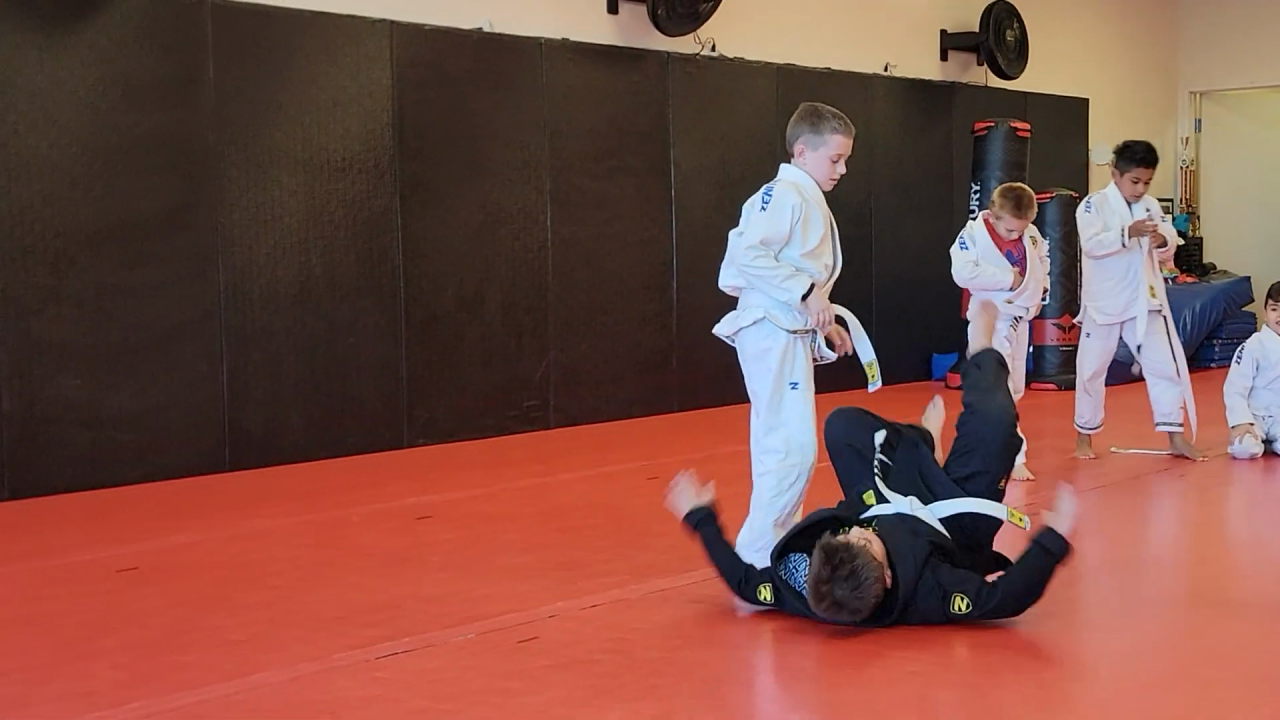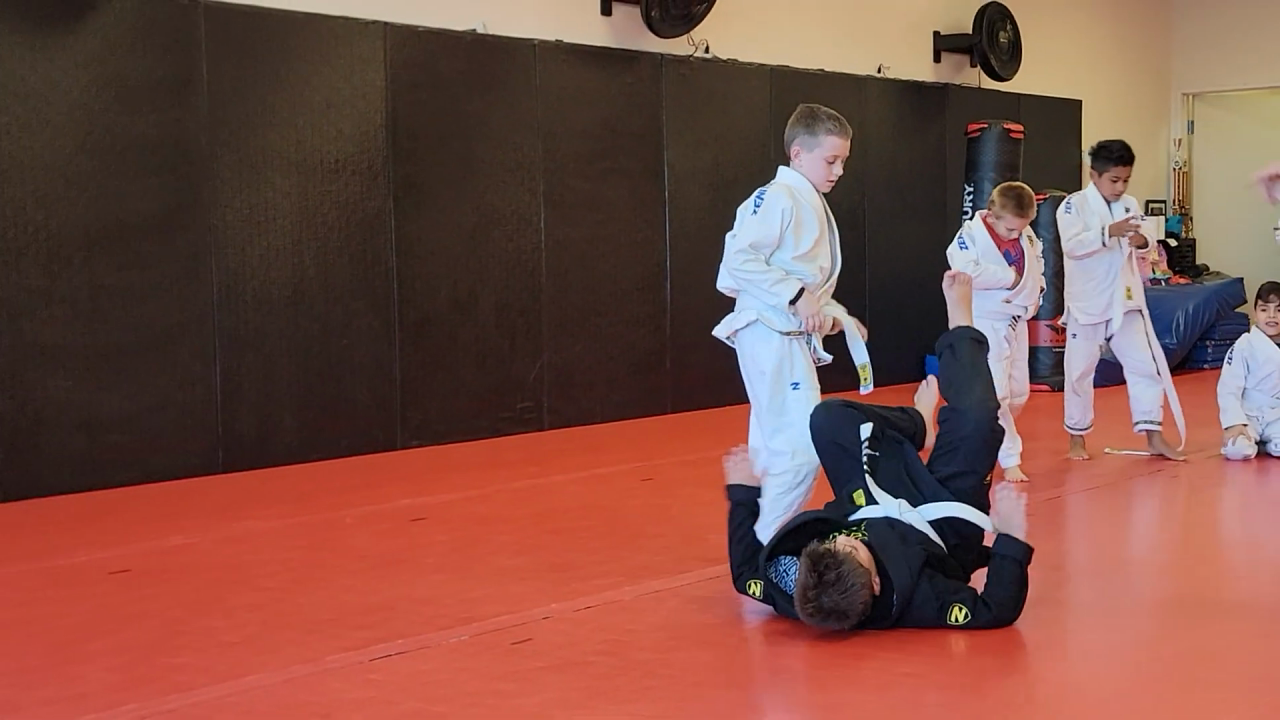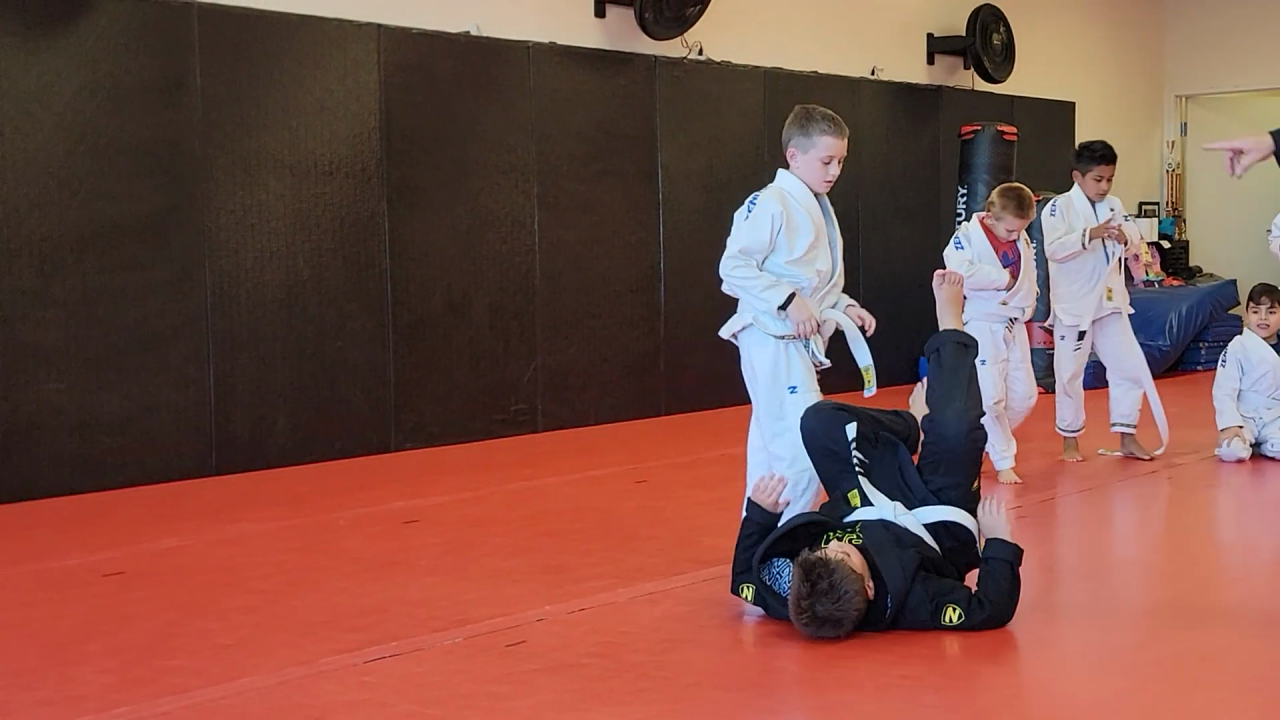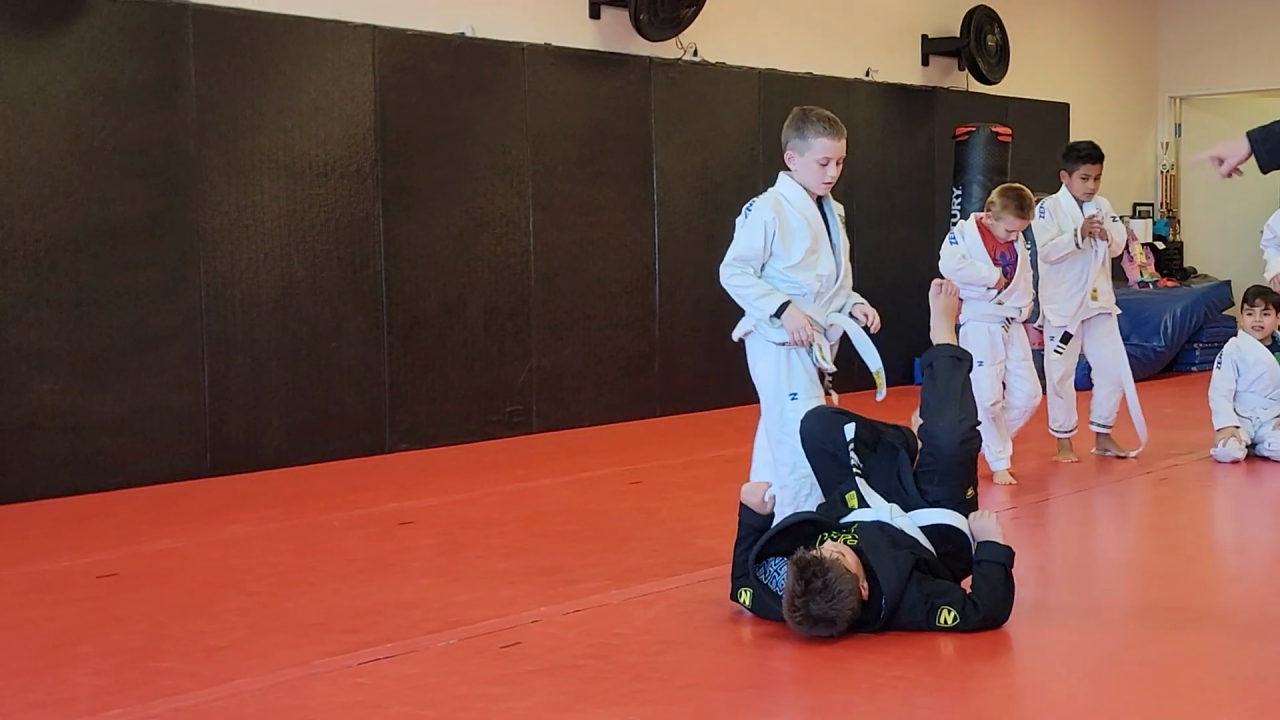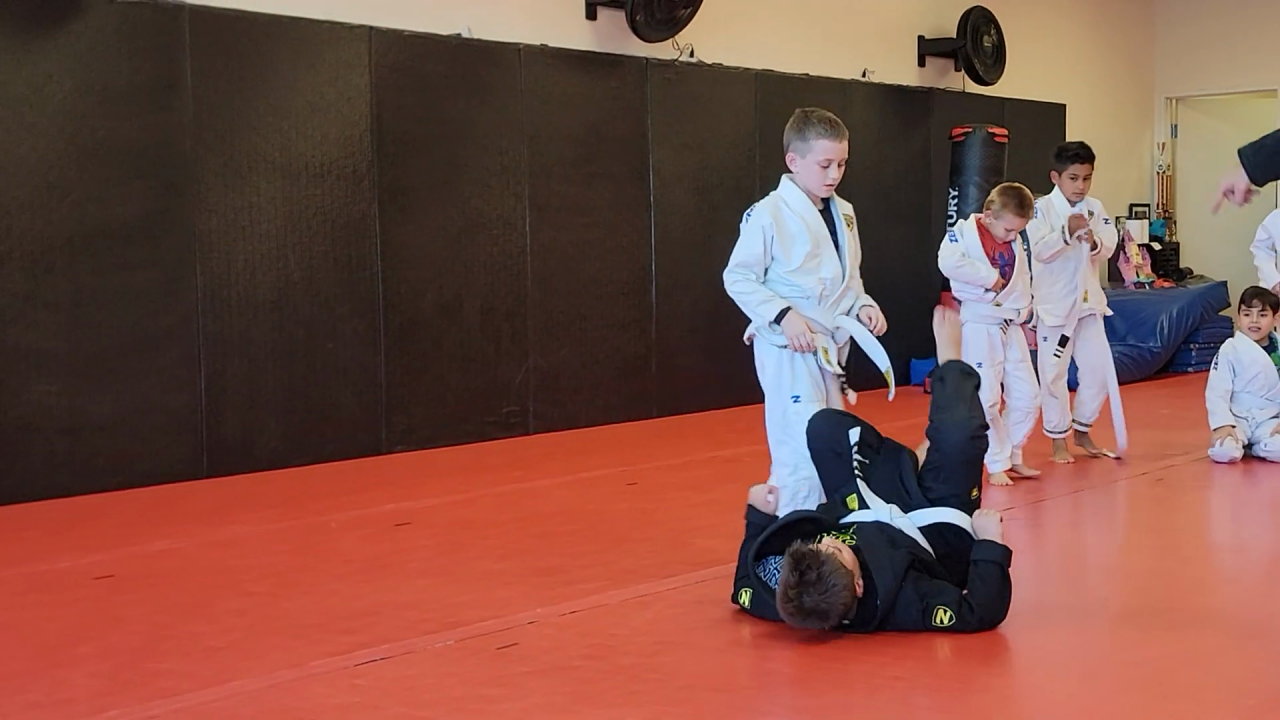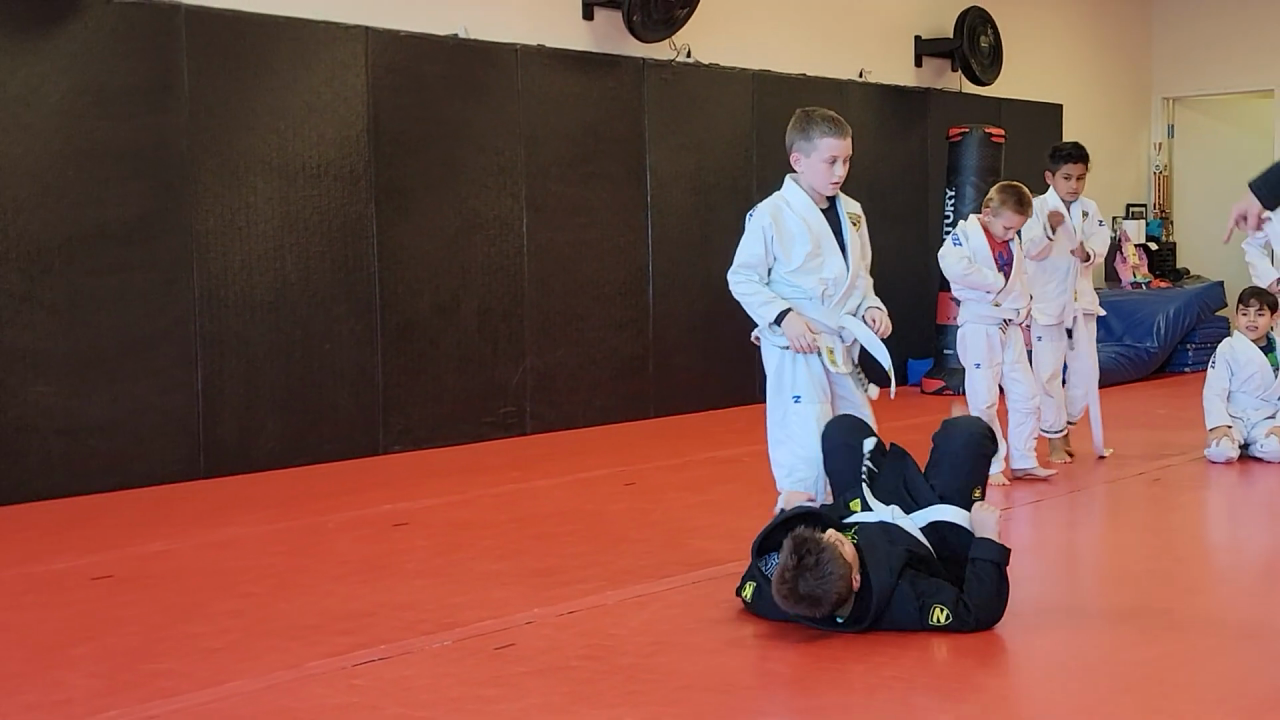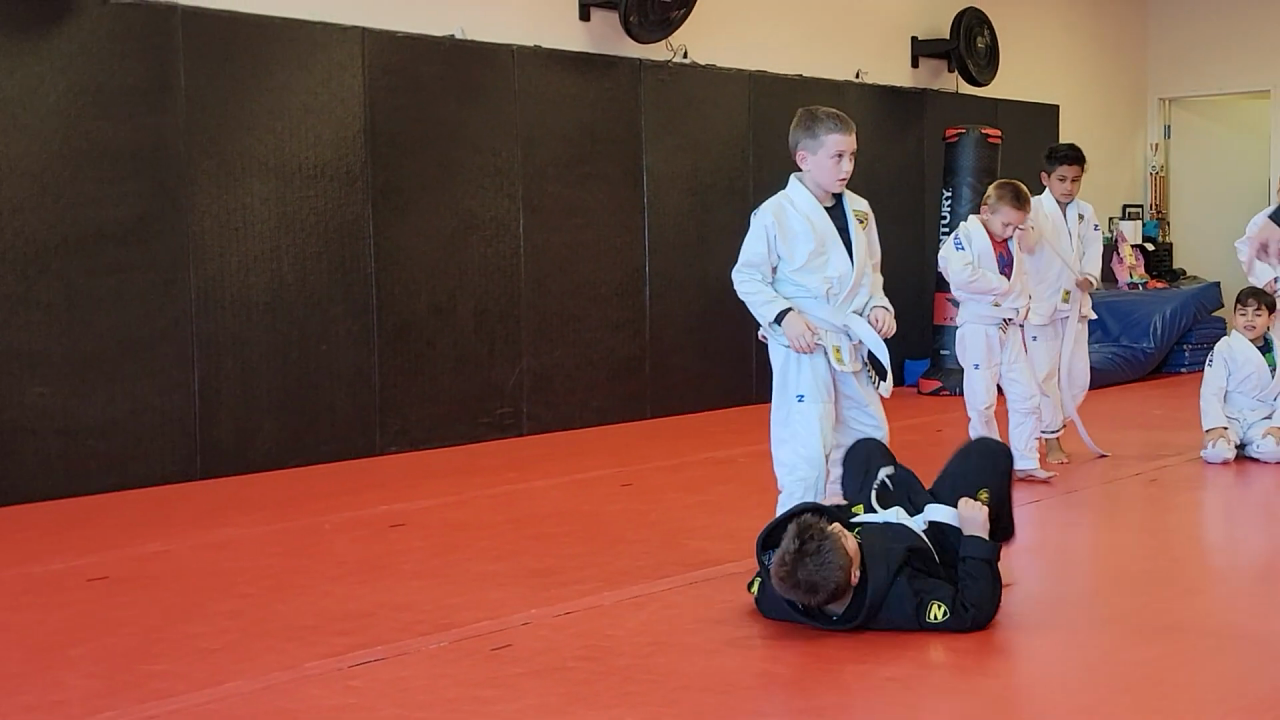
dt=0.1s
person 1, frame 1
left shoulder: (810, 200)
right shoulder: (783, 196)
right elbow: (747, 258)
left wrist: (825, 321)
right wrist: (807, 291)
left hip: (791, 336)
right hip: (772, 336)
left knee: (779, 444)
right knee: (793, 443)
left ankle: (774, 541)
right ankle: (757, 547)
person 1, frame 2
left shoulder: (812, 204)
right shoulder: (776, 198)
right elbow: (739, 262)
left wrist: (833, 313)
right wrist: (796, 296)
left hip: (791, 337)
right hip: (770, 336)
left knee: (777, 443)
right knee: (802, 441)
left ankle: (771, 537)
right ankle: (766, 541)
person 1, frame 3
left shoulder: (820, 208)
right shoulder: (770, 203)
right elbow: (735, 267)
left wrist: (845, 305)
right wrist: (787, 302)
left hip: (798, 342)
right hip: (772, 339)
left knee: (775, 443)
right knee: (804, 441)
person 1, frame 4
left shoulder: (830, 210)
right shoulder: (767, 210)
right elbow: (734, 274)
left wrist: (852, 303)
right wrist: (783, 309)
left hip: (806, 345)
right hip: (779, 345)
left knee: (782, 446)
right knee: (806, 446)
person 1, frame 5
left shoulder: (842, 212)
right shoulder: (768, 214)
right elbow: (738, 278)
left wrist: (863, 304)
right wrist: (783, 315)
left hip: (828, 347)
right hip: (787, 349)
right knee: (804, 449)
person 1, frame 6
left shoulder: (851, 212)
right shoulder: (771, 214)
right elbow: (742, 279)
left wrist: (869, 306)
right wrist: (784, 315)
left hip: (838, 348)
right hip: (794, 349)
right knee: (804, 450)
person 1, frame 7
left shoulder: (859, 210)
right shoulder: (776, 214)
right elbow: (747, 277)
left wrist: (880, 305)
right wrist: (784, 315)
left hip: (850, 344)
right hip: (802, 347)
left knee: (869, 437)
right knee: (807, 448)
person 2, frame 1
left shoulder: (799, 596)
right shoulder: (926, 595)
left elbow: (744, 581)
right elbow: (1006, 597)
left wrist: (699, 514)
right wrist: (1054, 538)
right hip: (948, 530)
left knee: (844, 422)
right knee: (992, 425)
left ankle: (924, 442)
right ankle: (983, 358)
person 2, frame 2
left shoulder: (797, 595)
right shoulder: (911, 597)
left elbow: (746, 567)
right elbow: (998, 610)
left wrist: (741, 490)
right wrist: (1012, 539)
right hip: (939, 527)
left knee: (827, 416)
right knee: (973, 425)
left ankle: (918, 423)
right ankle: (960, 325)
person 2, frame 3
left shoulder: (787, 600)
right shoulder: (909, 601)
left elbow: (744, 579)
right elbow: (994, 610)
left wrist: (760, 511)
right wrist: (1000, 542)
left hip: (867, 517)
right hip: (937, 532)
left knee: (820, 419)
right knee: (953, 429)
left ankle: (914, 425)
right ankle: (950, 332)
person 2, frame 4
left shoulder: (784, 600)
right shoulder: (904, 602)
left elbow: (743, 582)
right elbow: (988, 611)
left wrist: (752, 514)
right wrist: (992, 545)
right hip: (933, 534)
left knee: (819, 424)
right knee: (947, 439)
left ankle: (910, 440)
right ankle: (944, 346)
person 2, frame 5
left shoulder: (780, 600)
right shoulder: (900, 603)
left elbow: (745, 591)
right elbow: (984, 612)
left wrist: (758, 516)
right wrist: (990, 546)
right hip: (930, 541)
left knee: (824, 425)
right knee: (957, 439)
left ankle: (919, 459)
right ankle: (949, 367)
person 2, frame 6
left shoulder: (781, 595)
right shoulder: (899, 602)
left elbow: (750, 588)
right elbow: (980, 612)
left wrist: (785, 516)
right wrist: (988, 540)
left knee: (841, 427)
right knee: (967, 434)
person 2, frame 7
left shoulder: (777, 599)
right shoulder: (898, 600)
right elbow: (975, 612)
left wrist: (819, 515)
right wrist: (978, 538)
left knee: (867, 450)
right knee: (988, 453)
person 3, frame 1
left shoulder: (1150, 206)
right shoulder: (1094, 204)
left elbow: (1170, 240)
right elbow: (1091, 245)
left wrist: (1163, 241)
right wrist: (1128, 233)
left hip: (1144, 301)
right hip: (1103, 303)
left knee: (1164, 364)
right knee: (1092, 370)
left ankle: (1177, 436)
right ankle: (1084, 436)
person 3, frame 2
left shoulder: (1129, 205)
right shoulder: (1073, 205)
left elbow: (1150, 240)
right elbow: (1072, 245)
left wrist: (1143, 241)
right wrist: (1108, 232)
left hip: (1124, 302)
right hip: (1087, 304)
left knee: (1144, 364)
right knee: (1079, 371)
left ankle: (1154, 436)
right ankle: (1077, 438)
person 3, frame 3
left shoulder: (1114, 205)
right shoulder: (1058, 206)
left elbow: (1134, 242)
right elbow: (1055, 249)
left wrist: (1125, 238)
right wrist: (1089, 235)
left hip: (1111, 301)
right hip: (1072, 304)
left knee: (1129, 366)
right knee: (1069, 372)
left ankle: (1126, 436)
right ankle: (1070, 439)
person 3, frame 4
left shoulder: (1102, 206)
right shoulder: (1048, 208)
left elbow: (1119, 243)
right elbow: (1047, 251)
left wrist: (1108, 237)
right wrist: (1080, 234)
left hip: (1098, 302)
right hip: (1062, 305)
left knee: (1112, 368)
right knee: (1060, 373)
left ankle: (1102, 435)
right ankle: (1064, 440)
person 3, frame 5
left shoulder: (1095, 207)
right shoulder: (1041, 208)
left elbow: (1110, 241)
right elbow: (1041, 251)
left wrist: (1095, 242)
right wrist: (1068, 233)
left hip: (1089, 302)
right hip: (1053, 304)
left knee: (1098, 370)
right knee: (1054, 374)
left ankle: (1081, 432)
right ankle: (1058, 440)
person 3, frame 6
left shoulder: (1089, 208)
right shoulder: (1036, 207)
left elbow: (1101, 244)
right elbow: (1029, 249)
left wrist: (1088, 253)
right wrist: (1050, 229)
left hip: (1081, 302)
right hip: (1047, 304)
left knee: (1086, 371)
right knee: (1049, 373)
left ankle: (1066, 428)
right ankle: (1054, 439)
person 3, frame 7
left shoulder: (1086, 212)
right shoulder: (1031, 208)
left elbow: (1093, 250)
left wrist: (1089, 277)
left hip: (1075, 304)
right hip: (1040, 305)
left knee: (1077, 374)
right knee: (1045, 373)
left ankle: (1056, 431)
right ankle: (1051, 439)
person 4, frame 1
left shoulder: (1031, 235)
right shoulder: (973, 234)
left elbow: (1043, 259)
right elbow: (963, 274)
left wrist: (1039, 290)
right wrist: (1008, 277)
left hip: (1020, 323)
right hip: (989, 324)
left knee: (1013, 394)
right ankle: (1014, 459)
person 4, frame 2
left shoulder: (1027, 235)
right shoulder: (971, 233)
left elbow: (1036, 259)
right elbow: (965, 273)
left wrist: (1036, 289)
right wrist: (1008, 276)
left hip: (1018, 323)
right hip: (987, 324)
left knee: (1018, 395)
right knee: (996, 397)
right ankle: (1010, 460)
person 4, frame 3
left shoulder: (1020, 238)
right shoulder: (969, 234)
left elbow: (1029, 266)
right elbow: (961, 271)
left wrist: (1030, 294)
right wrist: (1003, 277)
left hip: (1015, 325)
right hip: (983, 325)
left knee: (1025, 395)
right knee: (991, 398)
left ankle: (988, 439)
right ankle: (1003, 462)
person 4, frame 4
left shoulder: (1016, 239)
right shoulder: (965, 233)
right elbow: (950, 266)
left wrist: (1024, 296)
right wrist: (992, 276)
left hip: (1012, 326)
right hip: (980, 326)
left knee: (1028, 394)
right knee: (987, 400)
left ankle: (987, 442)
right ankle: (999, 462)
person 4, frame 5
left shoulder: (1013, 241)
right shoulder: (963, 232)
right elbow: (950, 264)
left wrist: (1023, 302)
right wrist: (990, 277)
left hip: (1012, 327)
right hip: (979, 327)
left knee: (1028, 396)
right knee: (987, 401)
left ankle: (1010, 454)
right ankle: (994, 463)
person 4, frame 6
left shoulder: (1011, 241)
right shoulder: (965, 234)
right elbow: (955, 268)
left wrist: (1021, 304)
right wrist: (997, 281)
left hip: (1011, 327)
right hip: (978, 327)
left knee: (1027, 397)
right knee: (983, 402)
left ankle: (1023, 461)
right ankle: (992, 465)
person 4, frame 7
left shoulder: (1012, 241)
right shoulder: (966, 236)
right elbow: (959, 273)
left wrist: (1020, 304)
right wrist: (1000, 284)
left hip: (1010, 328)
right hip: (978, 327)
left knee: (1026, 397)
right knee: (982, 403)
left ankle: (1025, 461)
